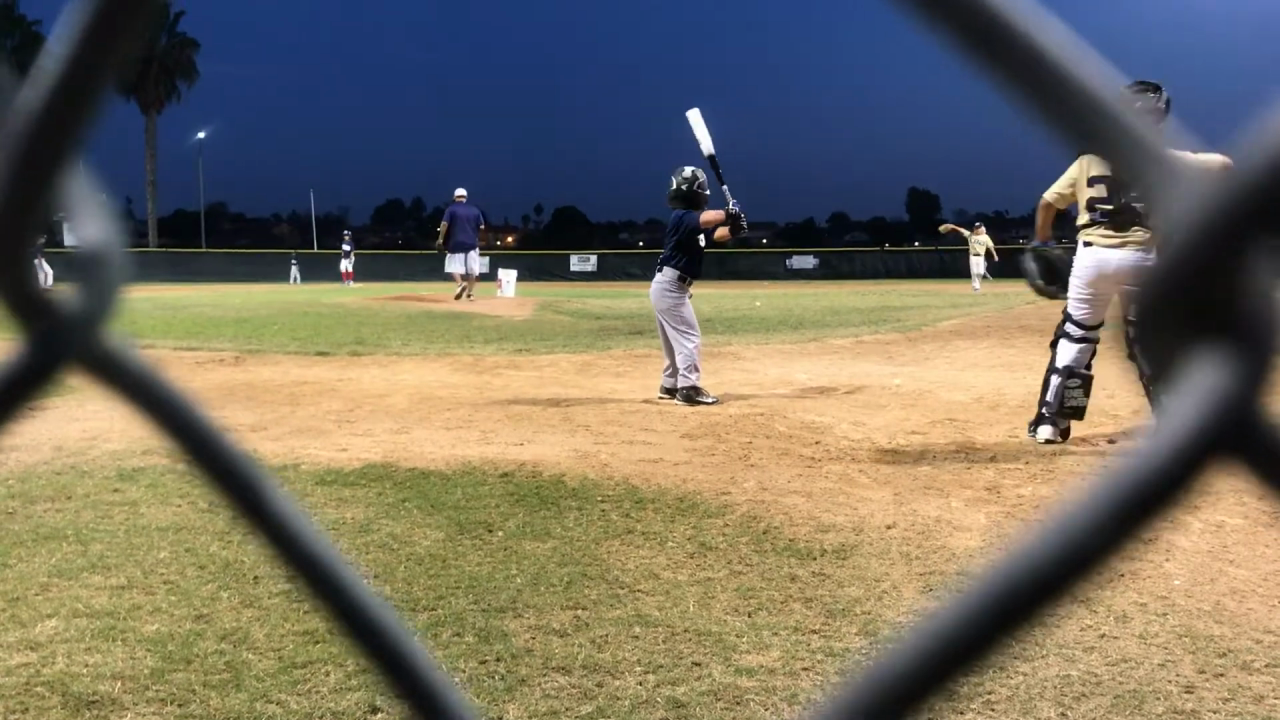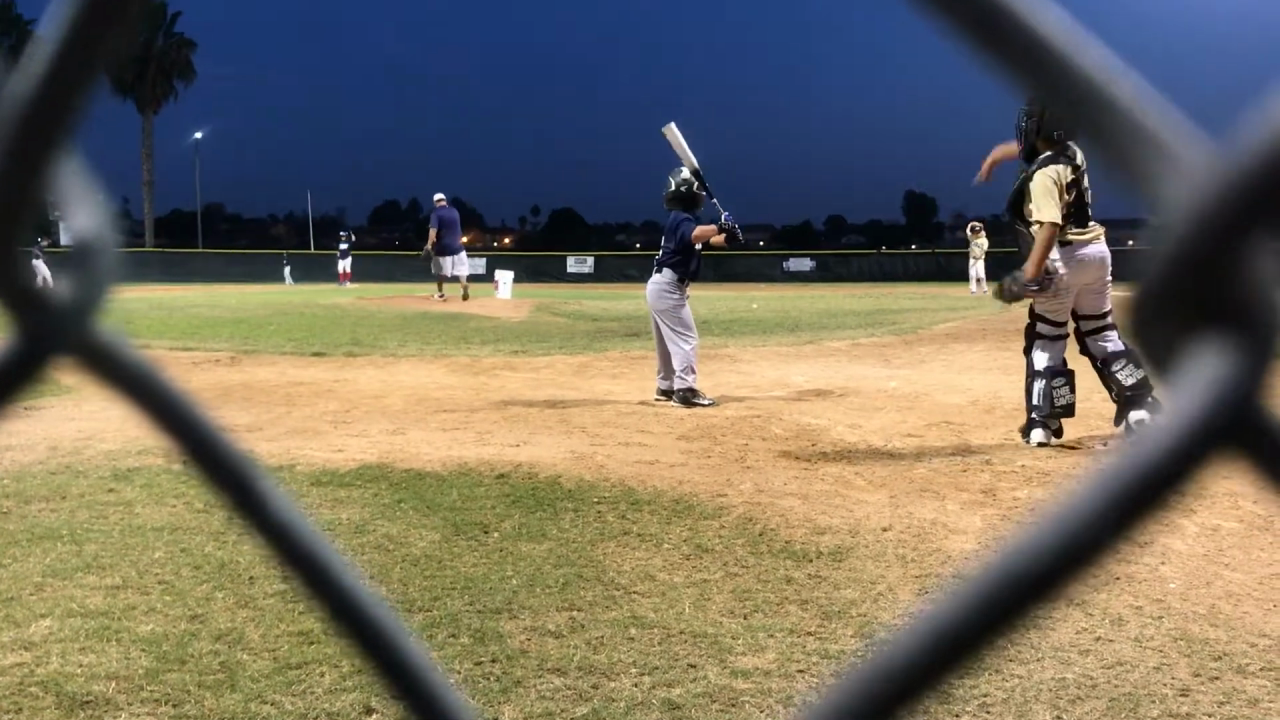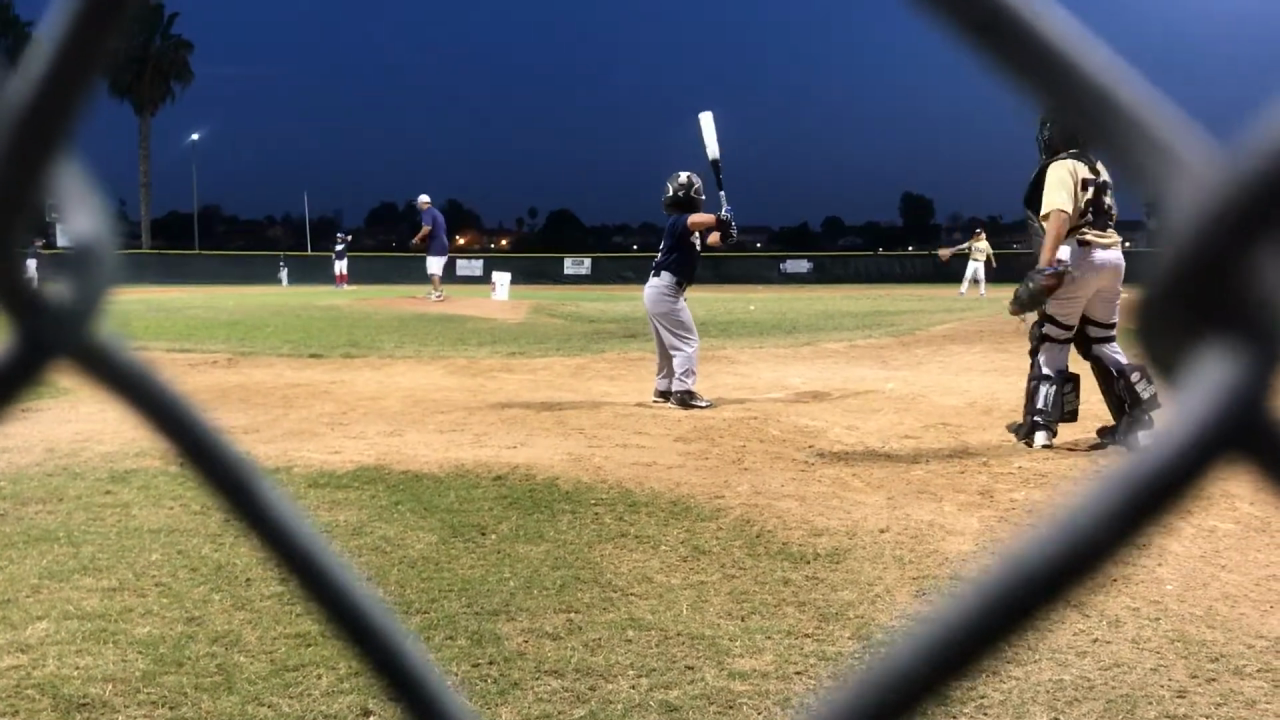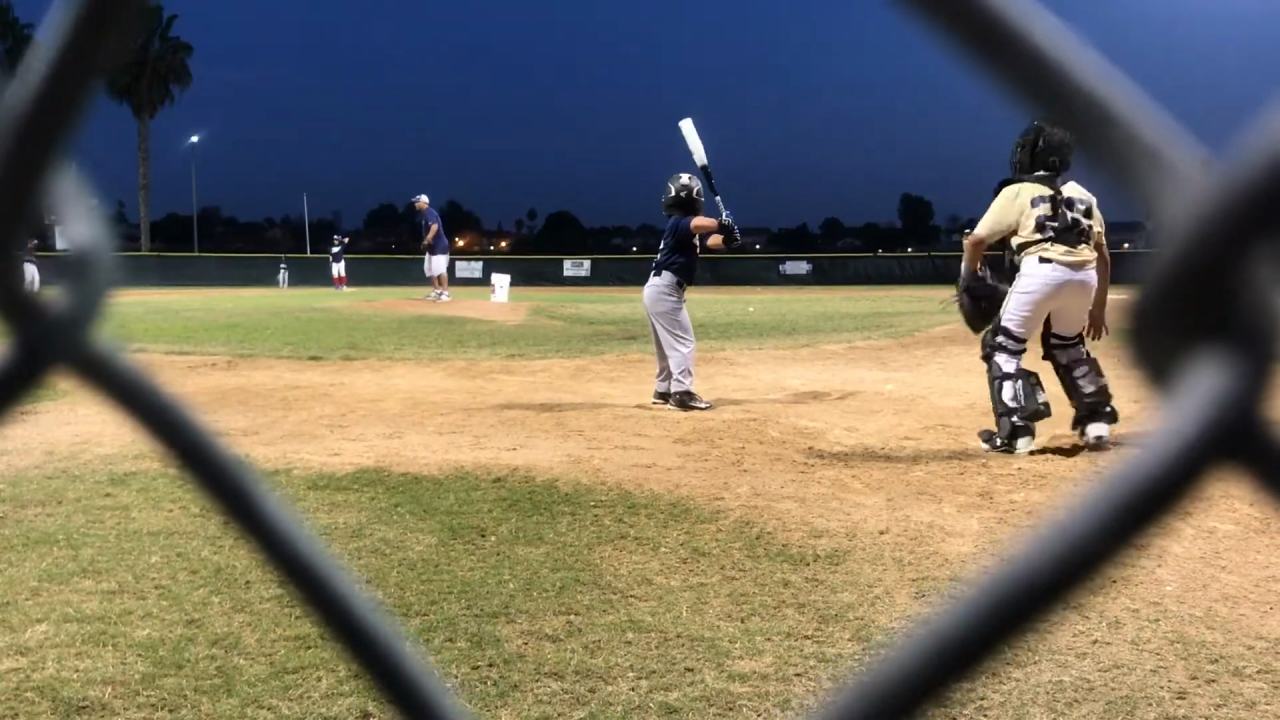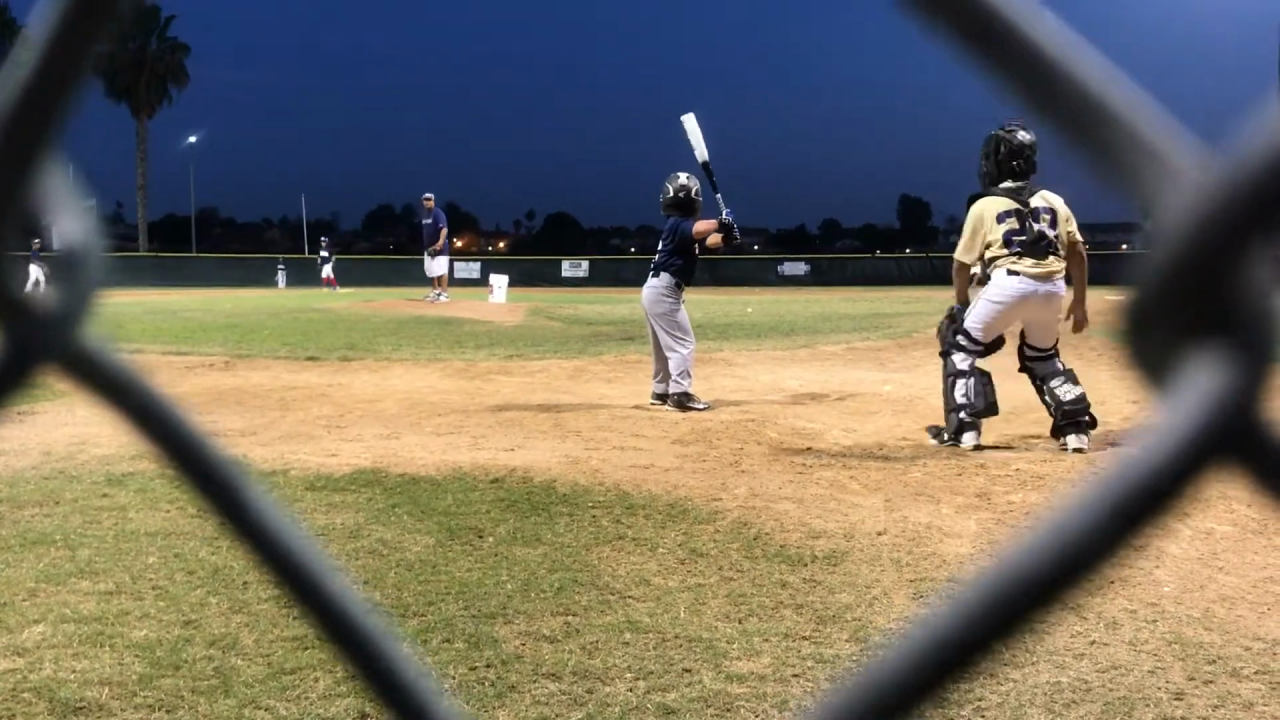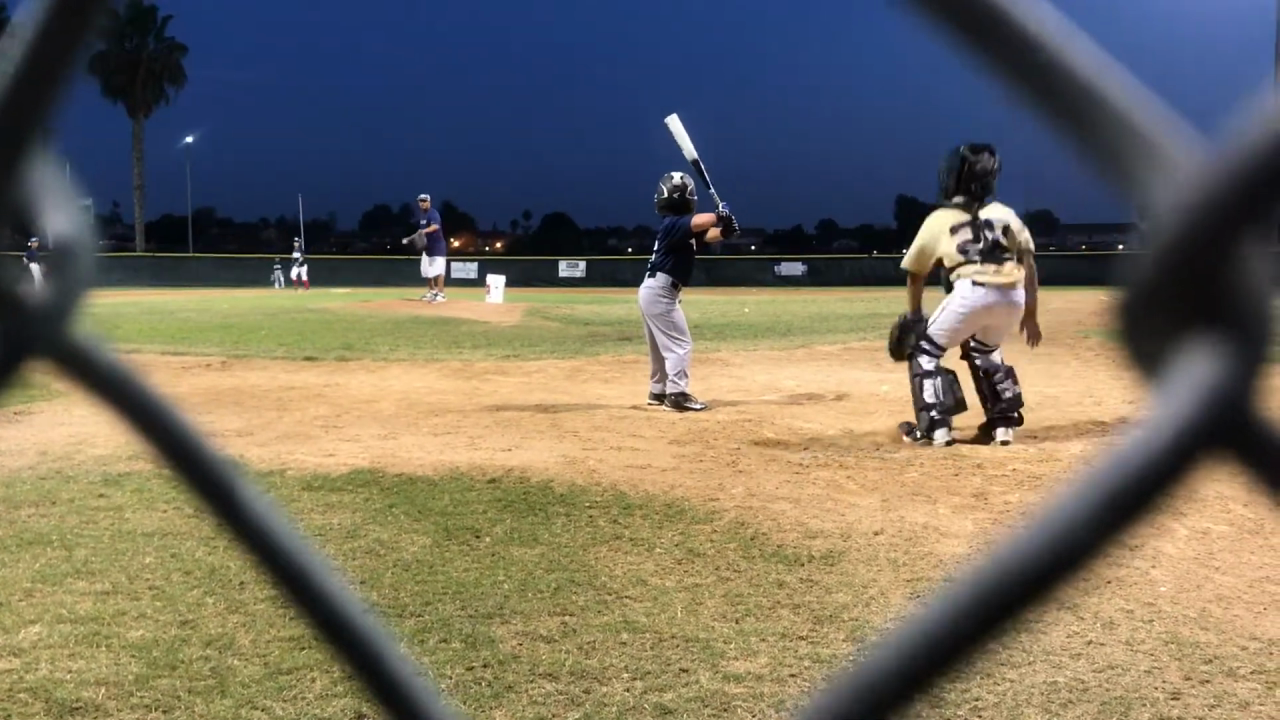
dt=0.5s
person 1, frame 1
left shoulder: (1089, 161)
left elbow: (1048, 203)
right elbow: (1223, 165)
left wrist: (1042, 241)
left hip: (1091, 256)
right hip: (1140, 259)
left knee: (1073, 337)
left ankle: (1050, 420)
person 1, frame 2
left shoulder: (1044, 174)
right shoulder: (1072, 153)
left elbow: (1049, 226)
right elbow: (1022, 146)
left wrist: (1029, 274)
right wrist: (997, 157)
left hip: (1063, 258)
right hip: (1096, 250)
left knee: (1046, 340)
right knee: (1101, 333)
left ankle: (1042, 423)
right ankle: (1139, 405)
person 1, frame 3
left shoulder: (1062, 167)
right shoulder: (1099, 170)
left elbow: (1059, 216)
left wrist: (1045, 265)
left hip: (1081, 256)
right hip: (1112, 257)
left knee: (1050, 340)
right knee: (1102, 341)
left ankle: (1039, 425)
right ankle: (1134, 423)
person 1, frame 4
left shoulder: (1016, 192)
right shoulder: (1083, 195)
left elbow: (977, 240)
right elbow: (1103, 256)
left wrist: (970, 275)
right wrist: (1099, 307)
left hip: (1041, 272)
right hip: (1084, 275)
left knee: (1003, 348)
right knee: (1068, 347)
left ankle: (1015, 432)
right ankle: (1096, 420)
person 1, frame 5
left shoulder: (983, 205)
right shoulder: (1052, 201)
left elbow: (963, 264)
right elbow: (1077, 254)
left wrist: (962, 305)
right wrist: (1079, 303)
left hip: (1008, 284)
right hip: (1051, 287)
left knee: (960, 350)
right knee: (1043, 358)
left ankle: (963, 429)
right ankle: (1075, 428)
person 1, frame 6
left shoulder: (939, 219)
right shoulder: (1003, 213)
left elbow: (915, 273)
right elbow: (1029, 265)
left wrist: (914, 315)
right wrist: (1030, 315)
left hip: (972, 292)
right hip: (1012, 294)
left knee: (925, 351)
right knee: (985, 350)
left ankle: (935, 427)
right ankle: (1003, 423)
person 2, frame 1
left shoulder: (686, 218)
right shoulder: (682, 217)
left elbow: (715, 233)
right elbow: (706, 219)
left wrist: (733, 228)
right wrist: (727, 214)
left hip: (668, 286)
right hip: (669, 286)
left knee: (675, 338)
right knee: (689, 337)
left ankle: (670, 385)
right ankle: (688, 389)
person 2, frame 2
left shoulder: (682, 219)
right shoulder: (681, 219)
left elbow: (707, 239)
right elbow: (696, 235)
left wrist: (728, 237)
right wrist: (720, 226)
left hip: (662, 286)
right hip: (668, 287)
left knee: (669, 340)
right knee: (685, 339)
left ankle: (666, 387)
right ankle: (684, 391)
person 2, frame 3
left shoulder: (689, 227)
right shoulder: (678, 222)
left elbow: (708, 238)
right elbow: (695, 221)
left wrist: (724, 235)
right wrist: (719, 219)
left hip: (660, 290)
right hip: (665, 291)
left knee: (670, 342)
right knee: (687, 342)
left ankle: (664, 388)
right ankle: (682, 393)
person 2, frame 4
left shoulder: (683, 225)
right shoulder: (678, 223)
left elbow: (708, 240)
right elbow: (698, 224)
left wrist: (727, 239)
right wrist: (720, 223)
left hip: (661, 290)
right hip: (664, 290)
left knee: (668, 343)
right knee: (682, 342)
left ankle: (663, 390)
right ankle: (681, 394)
person 2, frame 5
left shoulder: (679, 225)
right shoulder: (679, 225)
left elbow: (706, 239)
right elbow: (699, 230)
left wrist: (725, 237)
right wrist: (719, 222)
left hip: (657, 290)
right hip: (663, 291)
left knee: (666, 344)
right knee: (683, 343)
left ankle: (661, 391)
right ankle: (679, 395)
person 2, frame 6
left shoulder: (678, 224)
right shoulder: (674, 224)
left elbow: (706, 234)
right elbow: (699, 222)
left wrist: (724, 231)
right wrist: (718, 215)
left hip: (654, 291)
right hip: (660, 292)
left knee: (663, 344)
right knee: (679, 343)
left ankle: (658, 391)
right ankle: (676, 395)
